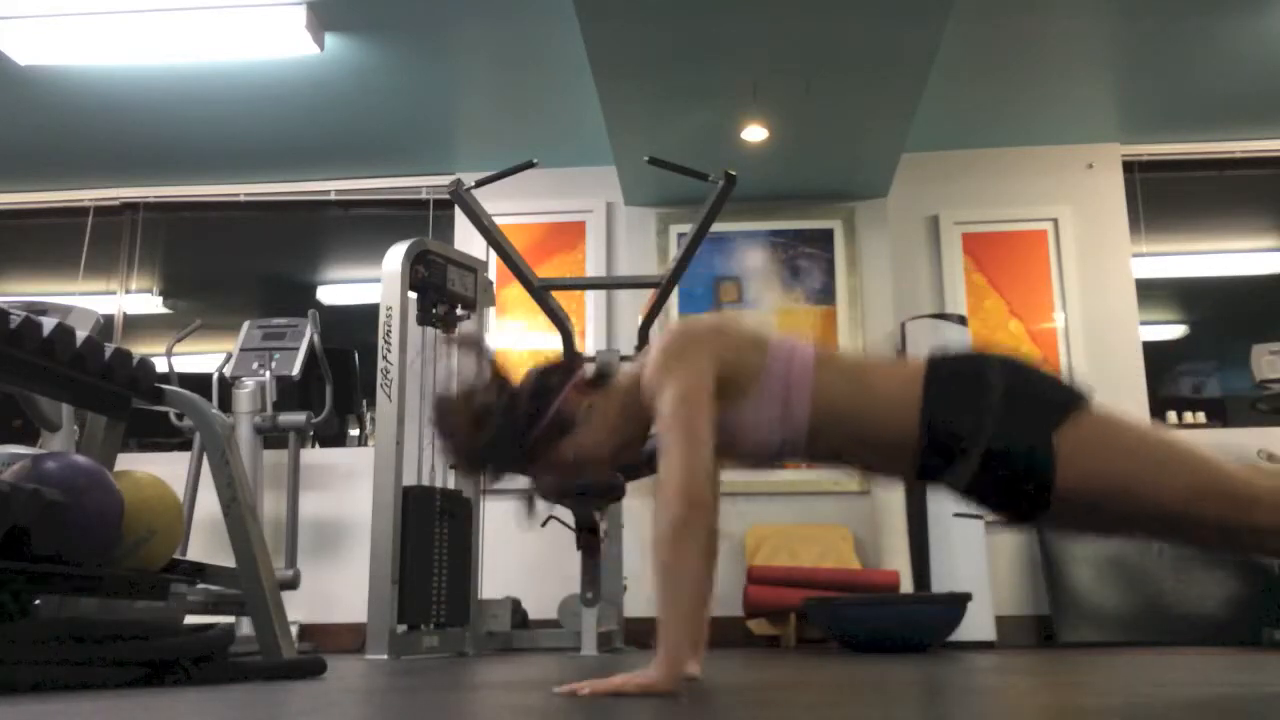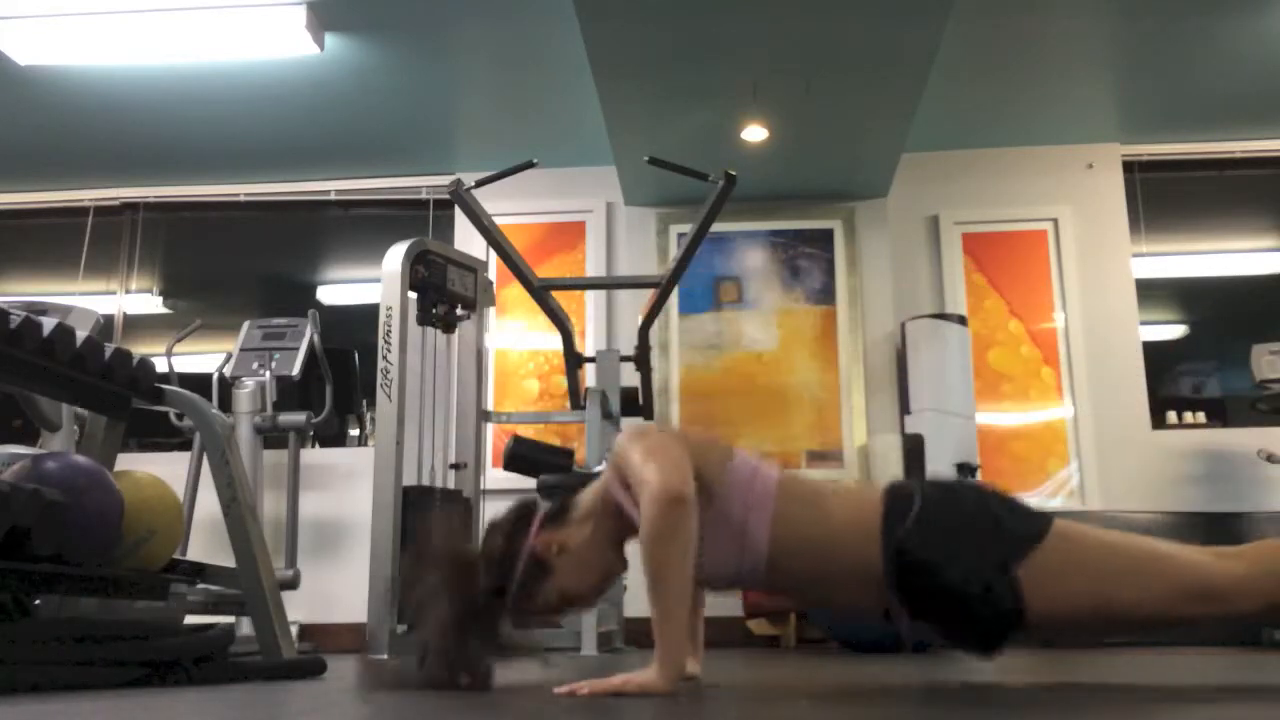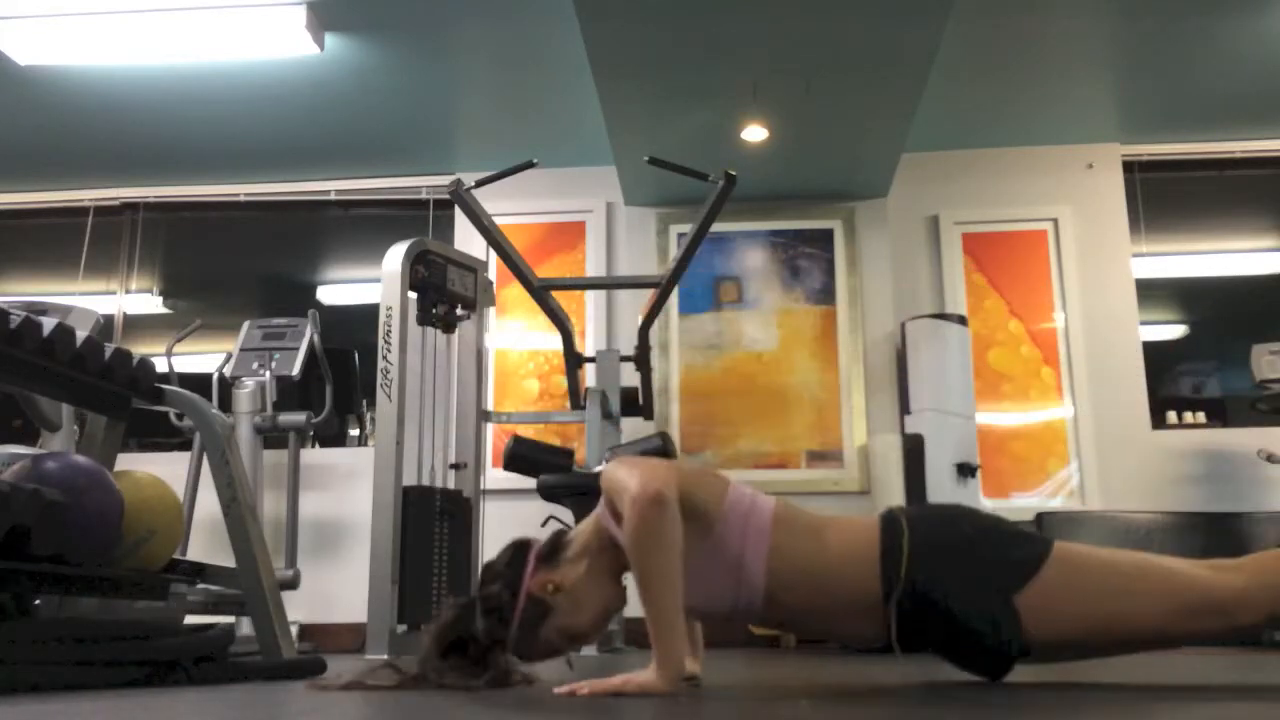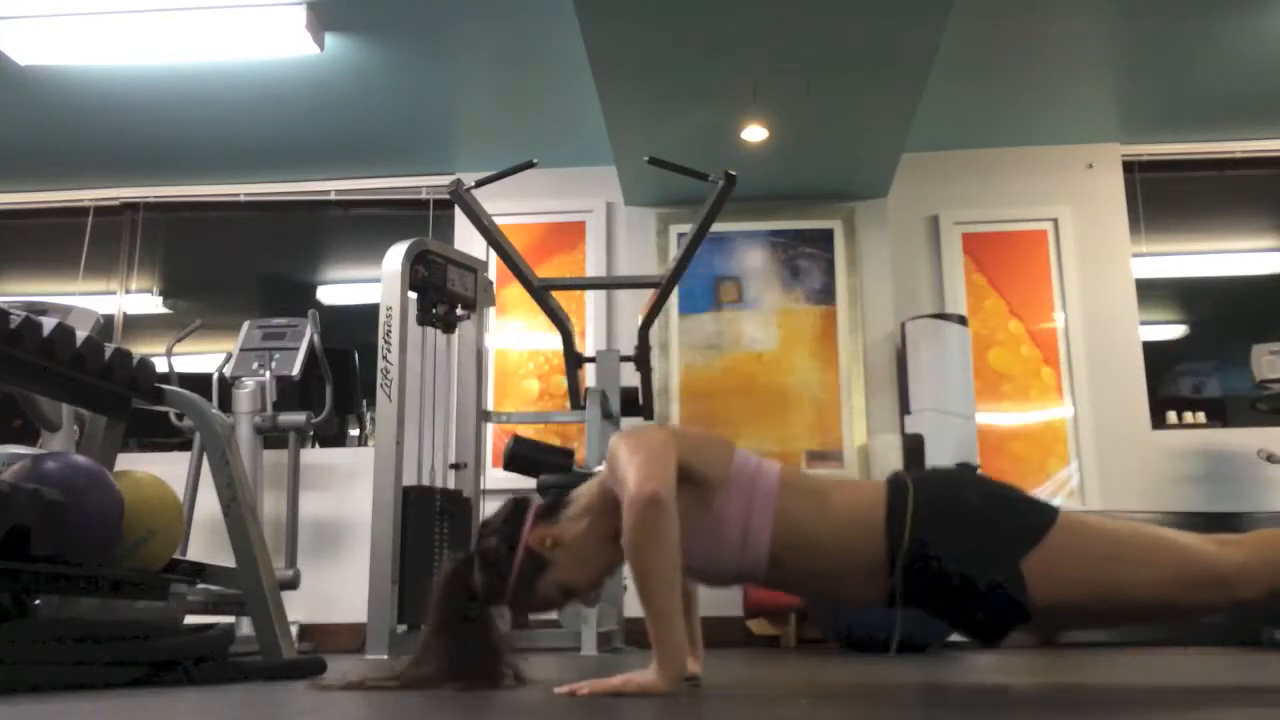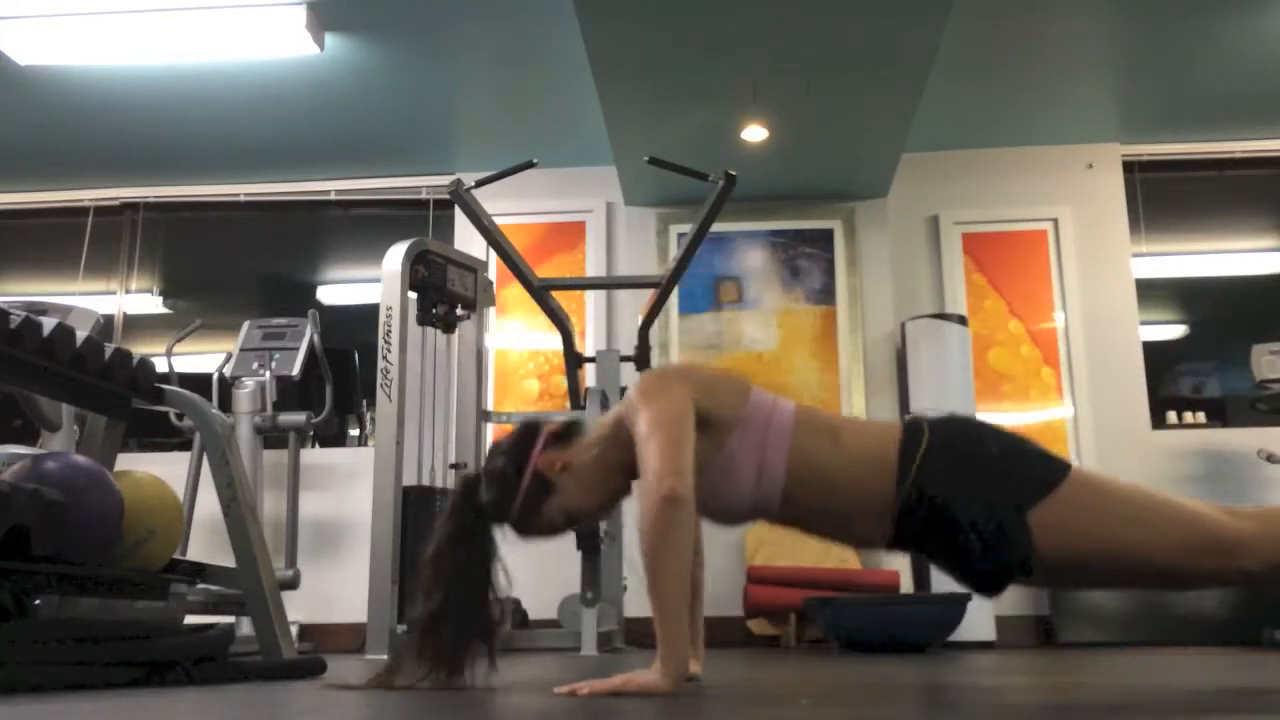
dt=0.2s
person 1, frame 1
left shoulder: (673, 358)
right shoulder: (667, 411)
left elbow: (691, 479)
right elbow: (694, 499)
left wrist: (667, 662)
right wrist: (688, 642)
left hip: (979, 419)
right hip: (964, 438)
person 1, frame 2
left shoulder: (635, 455)
right shoulder: (634, 503)
left elbow: (675, 507)
right elbow: (690, 544)
left wrist: (669, 664)
right wrist: (676, 648)
left hip: (943, 544)
right hip: (927, 565)
person 1, frame 3
left shoulder: (620, 486)
right shoulder: (631, 549)
left elbow: (656, 499)
left wrist: (665, 667)
right wrist: (684, 650)
left hip: (941, 578)
right hip: (921, 577)
person 1, frame 4
left shoulder: (630, 457)
right shoulder: (629, 502)
left elbow: (654, 502)
right elbow: (674, 535)
left wrist: (667, 667)
right wrist: (687, 655)
left hip: (946, 538)
right hip: (927, 544)
person 1, frame 5
left shoulder: (656, 398)
right shoulder: (638, 450)
left elbow: (669, 498)
right elbow: (677, 512)
left wrist: (669, 666)
right wrist: (689, 648)
left hip: (955, 485)
right hip: (935, 498)
